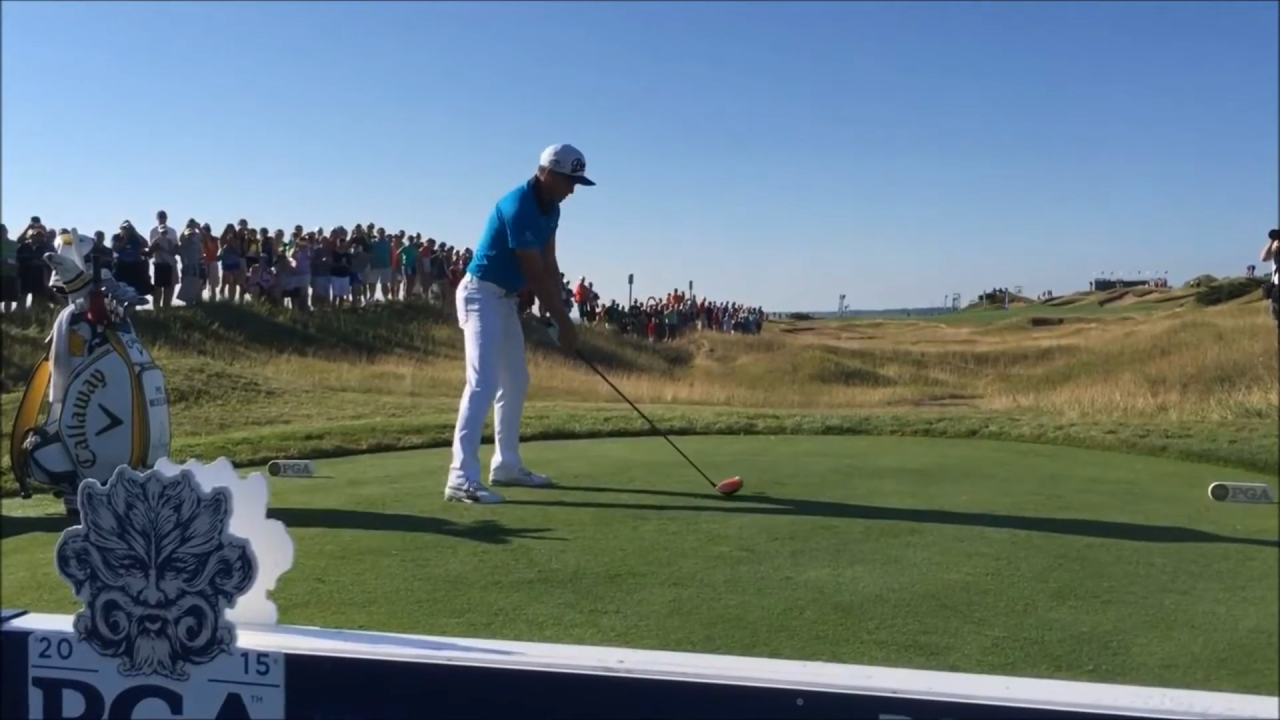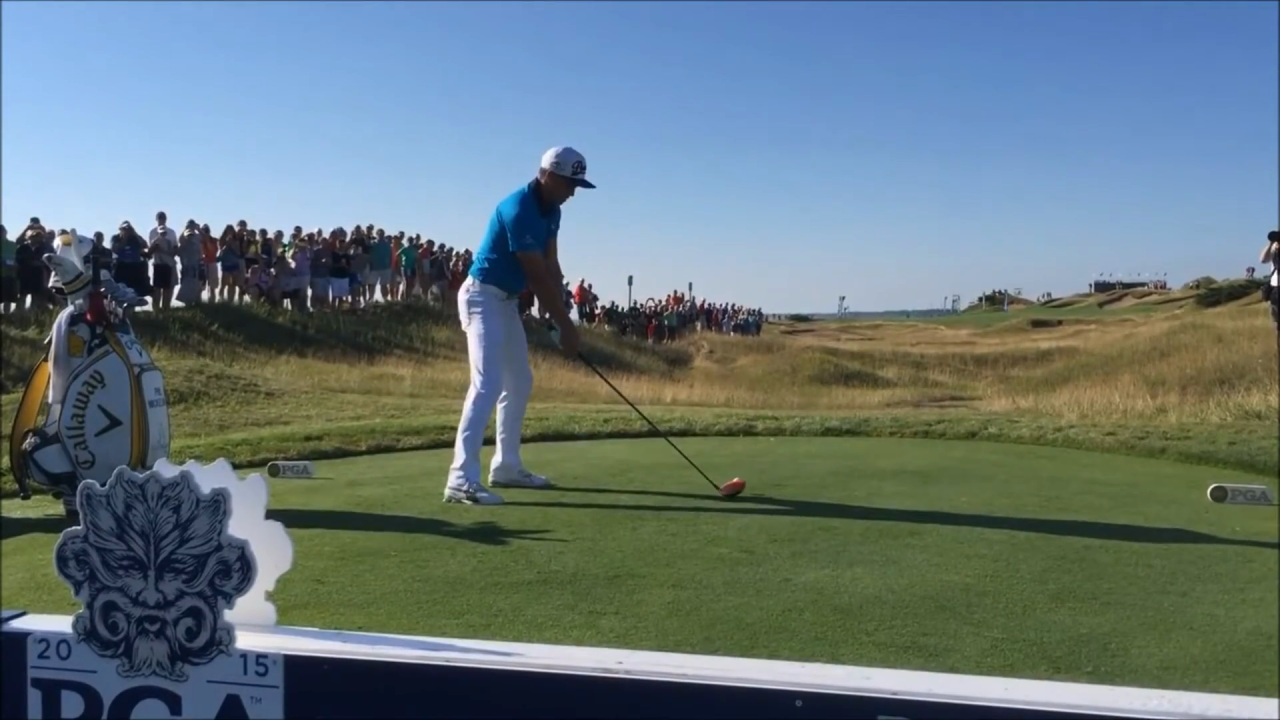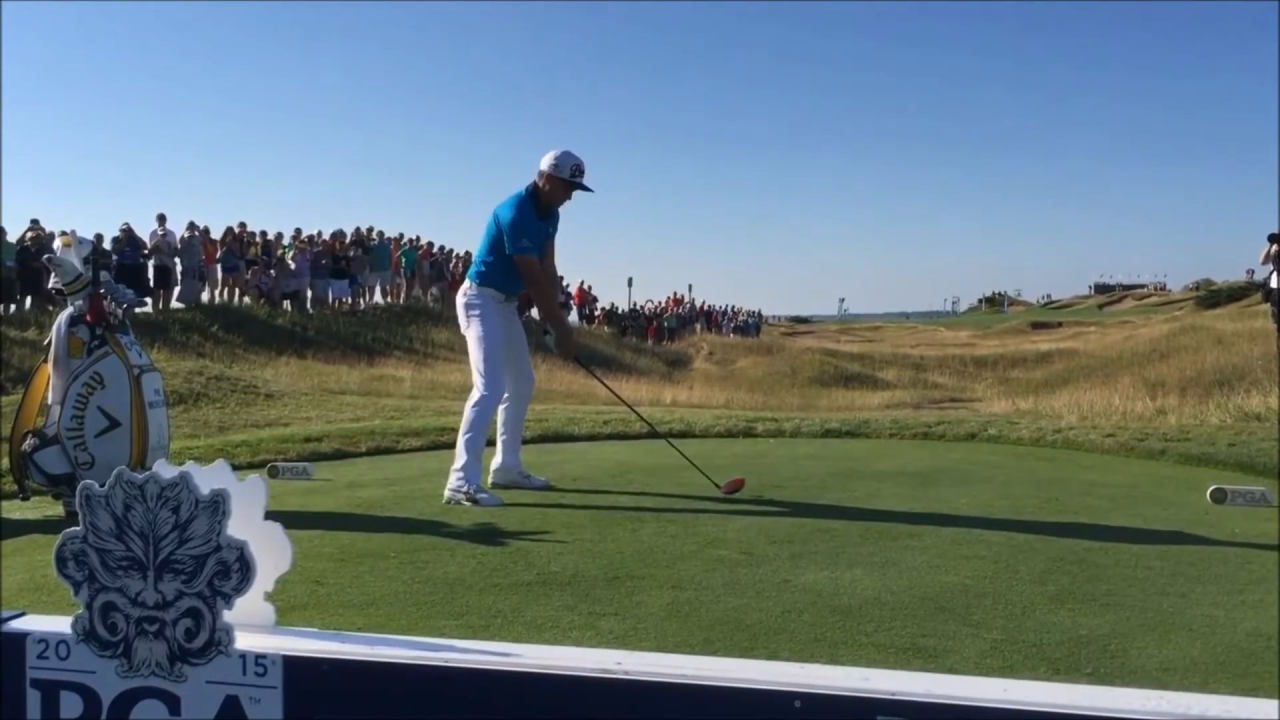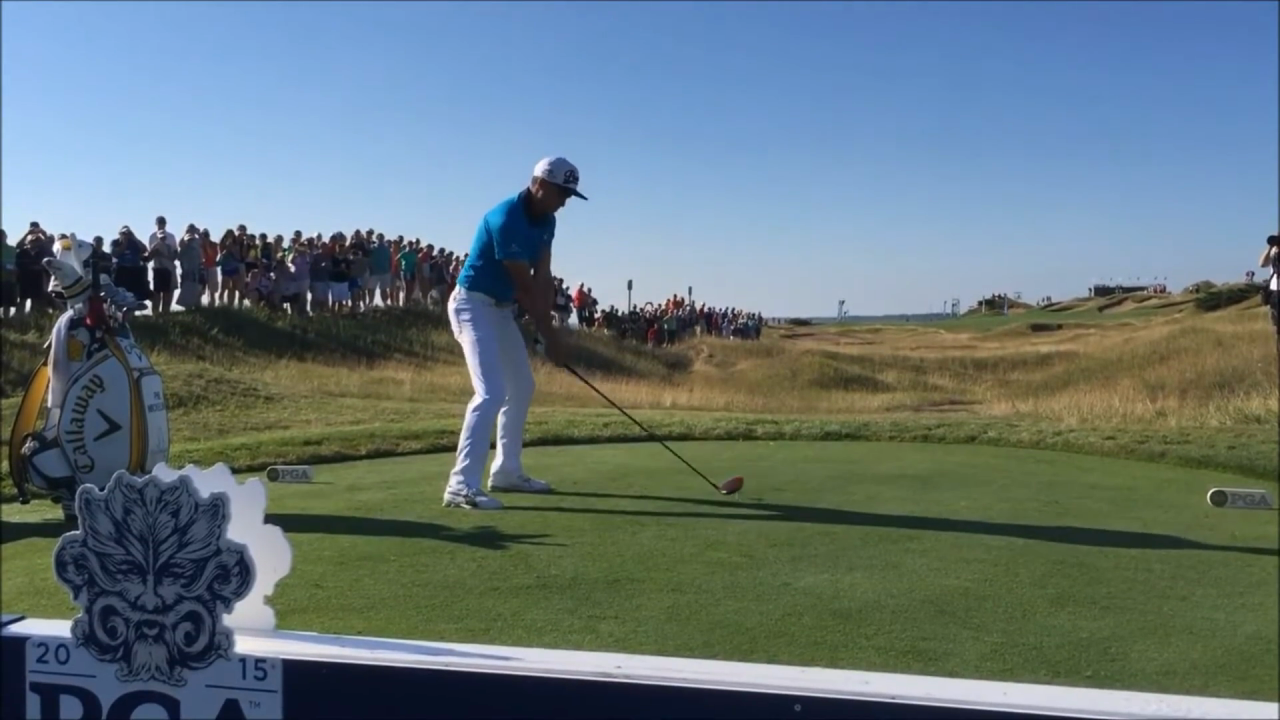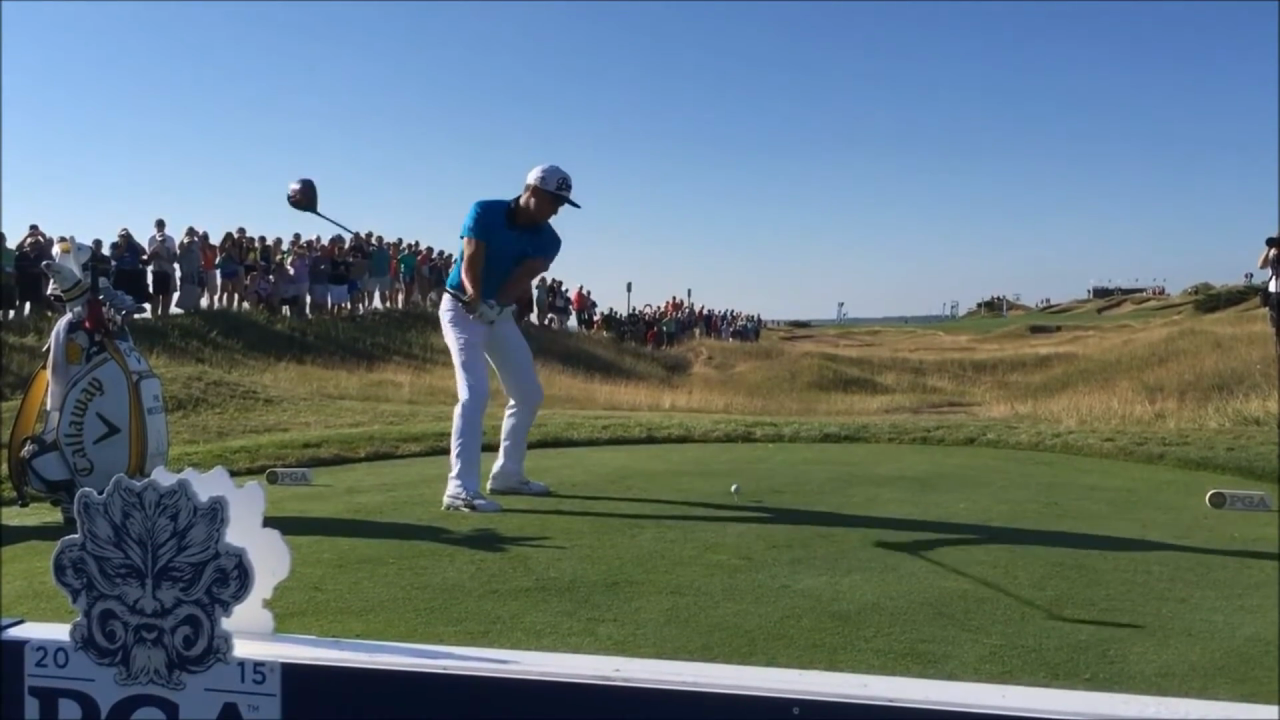
dt=0.3s
person 1, frame 1
left shoulder: (550, 209)
right shoulder: (518, 207)
left elbow: (549, 267)
right elbow: (535, 274)
left wrist: (558, 317)
right wrist: (563, 321)
left hip: (505, 298)
right hip: (482, 295)
left knee: (515, 381)
right knee: (483, 383)
left ankle: (507, 465)
right ankle: (462, 478)
person 1, frame 2
left shoulder: (551, 211)
right shoulder: (519, 210)
left elbow: (552, 268)
right elbow: (538, 276)
left wrist: (560, 320)
right wrist: (566, 324)
left hip: (506, 300)
right hip: (483, 297)
left knee: (519, 382)
right knee: (488, 385)
left ankle: (506, 466)
right ankle: (461, 479)
person 1, frame 3
left shoulder: (549, 214)
right shoulder: (516, 213)
left elbow: (548, 271)
right elbow: (533, 279)
left wrist: (557, 322)
right wrist: (560, 327)
left hip: (505, 303)
right hip: (482, 300)
left knee: (520, 384)
right knee: (490, 388)
left ankle: (506, 467)
right ankle: (462, 481)
person 1, frame 4
left shoulder: (547, 223)
right shoulder: (506, 218)
left elbow: (542, 279)
right elbow: (525, 286)
left wrist: (548, 329)
right wrist: (550, 336)
left hip: (502, 308)
right hip: (473, 306)
left knee: (521, 388)
right knee: (491, 392)
left ankle: (506, 471)
right ankle: (462, 485)
person 1, frame 5
left shoulder: (548, 240)
right shoulder: (484, 212)
left elbow: (520, 280)
right elbow: (470, 262)
left wrist: (487, 303)
right wrist: (473, 295)
left hip: (498, 313)
right hip: (461, 309)
left knee: (528, 395)
right knee: (474, 393)
left ankle: (507, 474)
right ankle: (460, 487)
person 2, frame 1
left shoulder: (75, 319)
right shoulder: (109, 305)
left elbow: (62, 378)
left wrist: (50, 427)
left knee: (37, 450)
left ankle: (80, 494)
person 2, frame 2
left shoulder: (75, 320)
right shoulder: (106, 306)
left elbow: (62, 380)
left wrist: (50, 428)
left knee: (36, 451)
left ankle: (79, 495)
person 2, frame 3
left shoulder: (74, 320)
right shoulder: (107, 306)
left elbow: (61, 381)
left wrist: (49, 430)
left knee: (35, 452)
left ankle: (78, 497)
person 2, frame 4
left shoulder: (73, 324)
right shoulder: (106, 310)
left elbow: (62, 382)
left wrist: (50, 433)
left knee: (37, 455)
left ankle: (79, 500)
person 2, frame 5
left shoulder: (73, 327)
right shoulder: (106, 314)
left elbow: (60, 388)
left wrist: (50, 438)
left knee: (35, 459)
left ankle: (77, 502)
